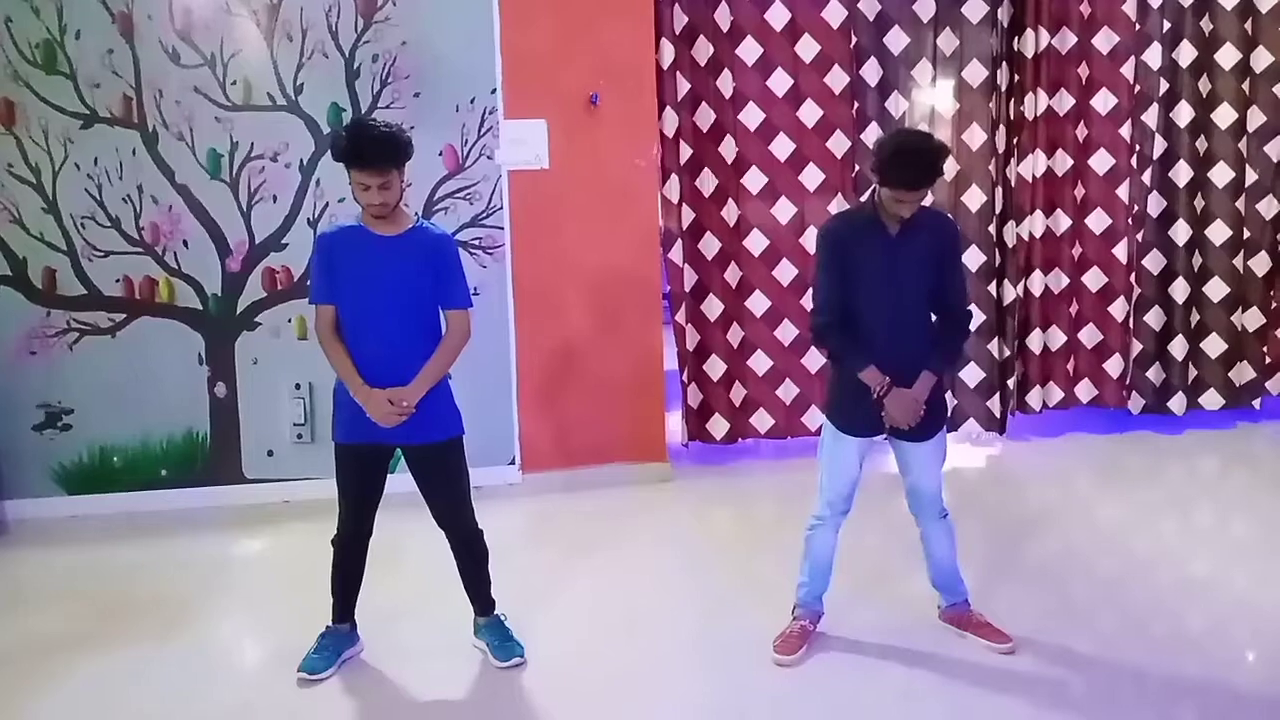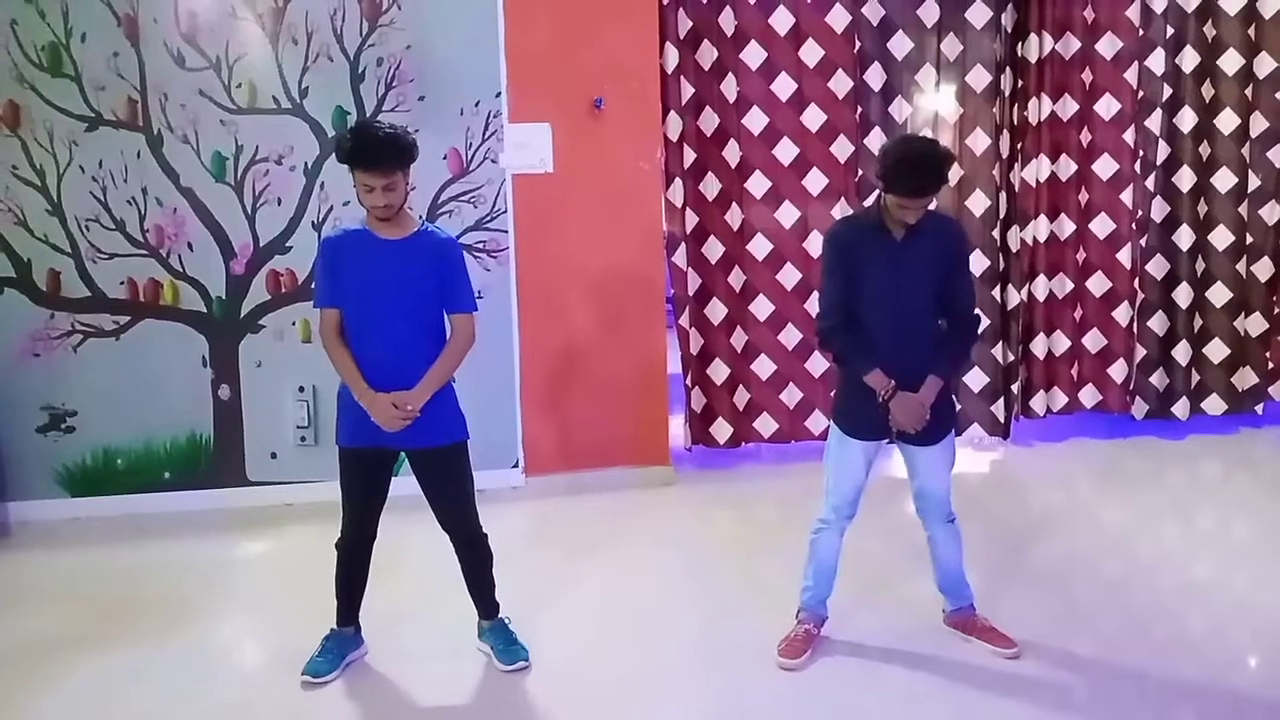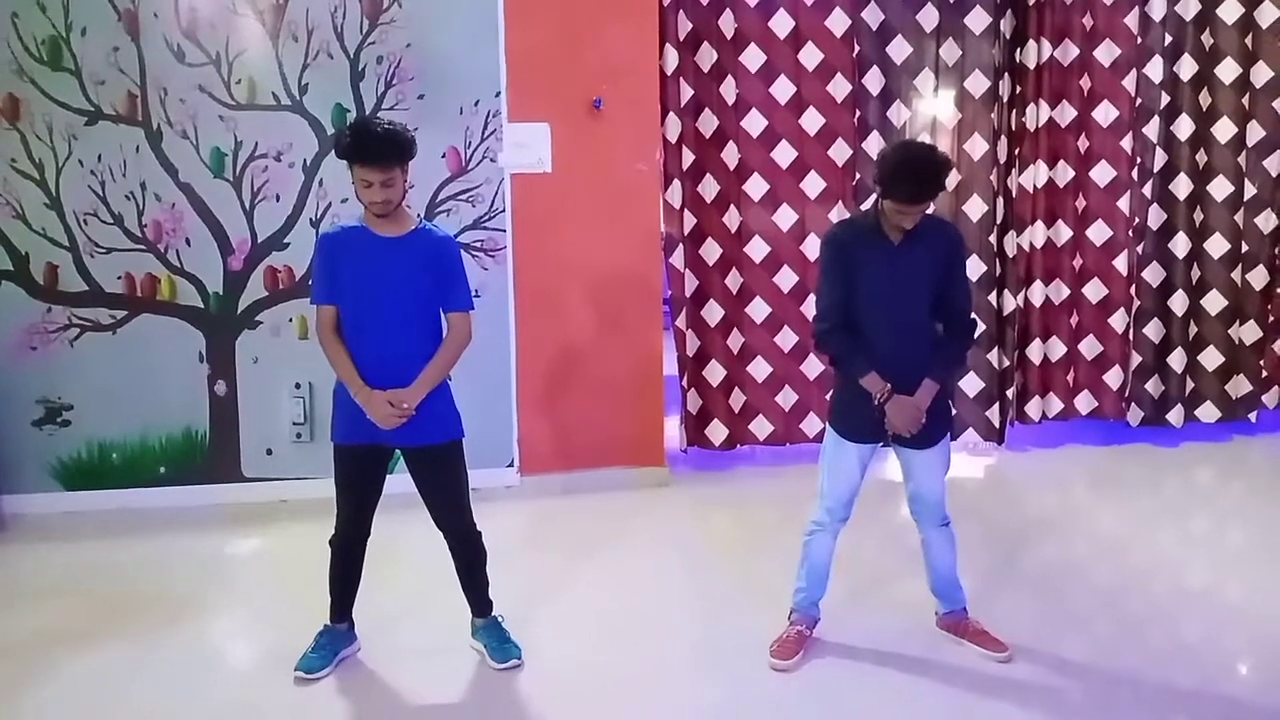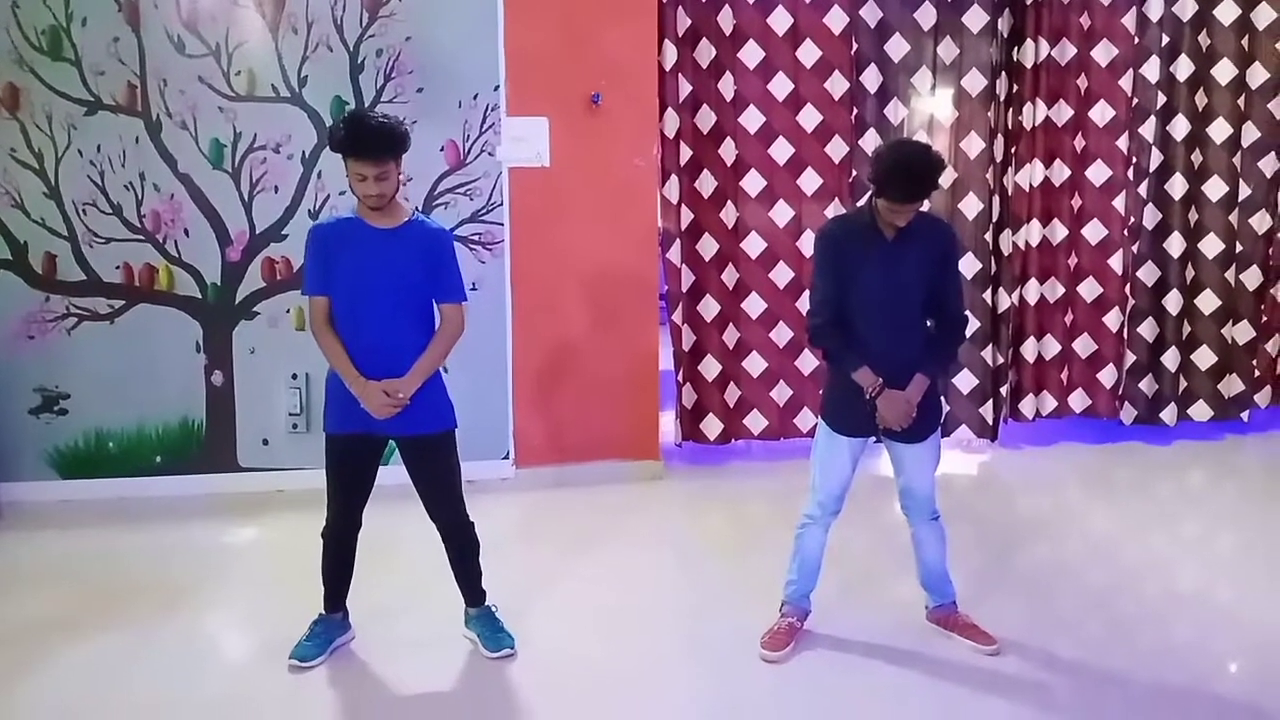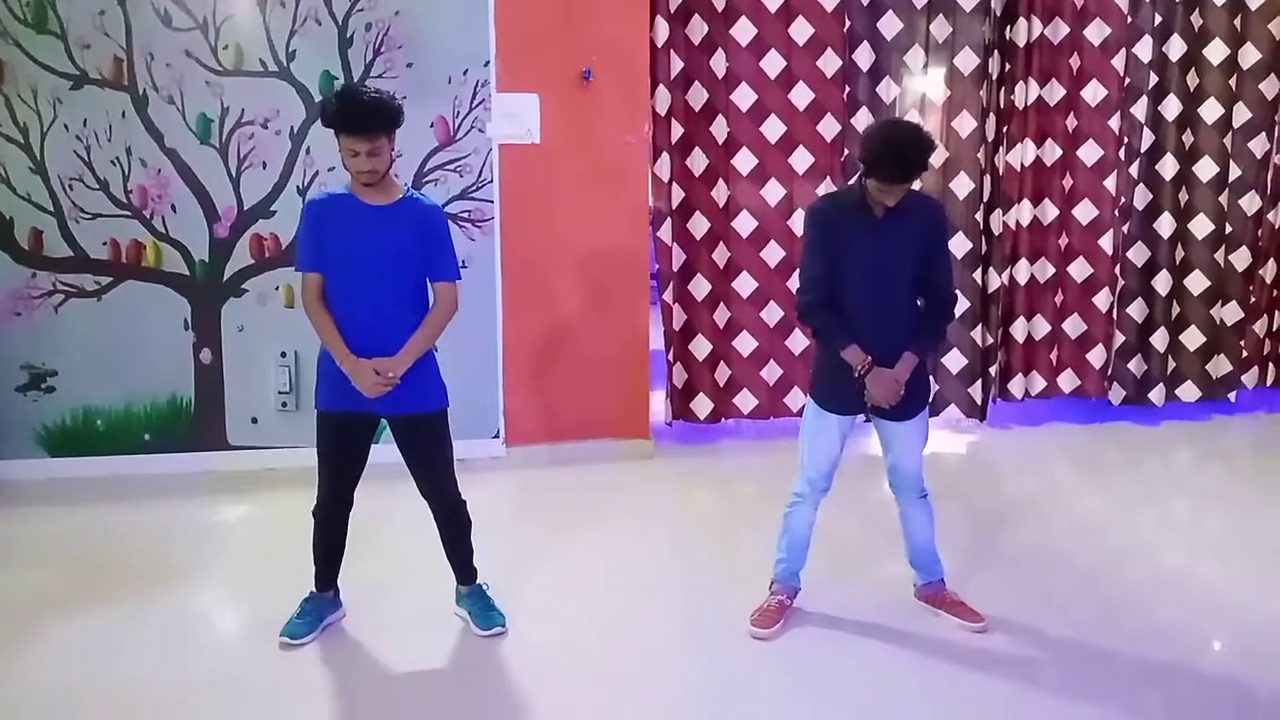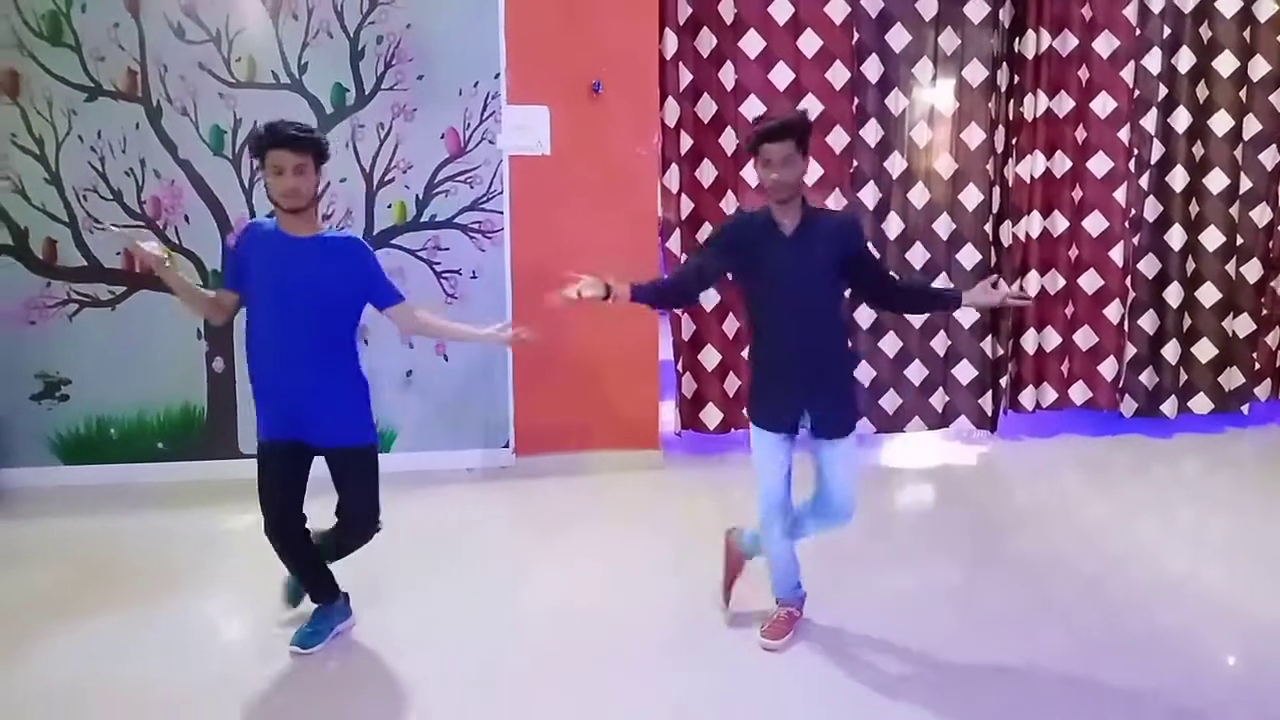
dt=0.7s
person 1, frame 1
left shoulder: (437, 245)
right shoulder: (332, 246)
left elbow: (459, 328)
right elbow: (326, 329)
left wrist: (413, 392)
right wrist: (365, 396)
left hip: (431, 414)
right hip: (357, 417)
left knee: (460, 524)
right knee: (351, 529)
left ankle: (487, 619)
right ankle: (341, 629)
person 1, frame 2
left shoulder: (442, 248)
right shoulder: (336, 250)
left elbow: (464, 332)
right elbow: (330, 332)
left wrist: (417, 396)
right wrist: (371, 400)
left hip: (435, 418)
right hip: (361, 420)
left knee: (464, 528)
right knee: (355, 533)
left ankle: (491, 623)
right ankle: (346, 633)
person 1, frame 3
left shoulder: (440, 246)
right shoulder: (334, 246)
left elbow: (460, 331)
right elbow: (326, 330)
left wrist: (412, 395)
right wrist: (367, 397)
left hip: (431, 415)
right hip: (356, 416)
left knee: (459, 526)
right knee: (349, 530)
left ankle: (485, 622)
right ankle: (339, 629)
person 1, frame 4
left shoulder: (433, 239)
right shoulder: (326, 238)
left elbow: (452, 322)
right elbow: (320, 321)
left wrist: (406, 385)
right wrist: (361, 388)
left hip: (424, 406)
right hip: (349, 407)
left knee: (451, 516)
right knee: (340, 520)
left ankle: (478, 611)
right ankle: (333, 618)
person 1, frame 5
left shoulder: (427, 216)
right shoulder: (320, 214)
left elbow: (447, 302)
right elbow: (312, 298)
left wrist: (398, 365)
right wrist: (352, 366)
left hip: (416, 385)
right hip: (342, 386)
left knee: (443, 494)
right knee: (332, 498)
left ankle: (470, 589)
right ankle: (324, 595)
person 1, frame 6
left shoulder: (351, 251)
right shoulder: (253, 242)
left elbow: (407, 318)
right elbow: (217, 310)
left wrist: (485, 335)
right wrist: (164, 268)
left hip: (346, 416)
right hip: (280, 420)
left knee: (360, 523)
right knee: (280, 523)
left ankle: (314, 557)
right ankle: (330, 602)
person 2, frame 1
left shoulder: (941, 233)
right shoulder: (839, 234)
left elbow: (955, 321)
right elbow: (826, 327)
left wrist: (919, 389)
right wrist: (884, 389)
left hip: (921, 397)
right hip: (854, 397)
left knee: (931, 508)
right knee: (829, 511)
left ankle: (956, 606)
right ankle: (806, 613)
person 2, frame 2
left shoulder: (948, 237)
right shoulder: (845, 238)
left elbow: (963, 326)
right elbow: (832, 331)
left wrist: (925, 394)
right wrist: (890, 393)
left hip: (928, 401)
right hip: (861, 402)
left knee: (938, 512)
right knee: (834, 514)
left ankle: (961, 610)
right ankle: (810, 617)
person 2, frame 3
left shoulder: (946, 241)
right shoulder: (842, 241)
left elbow: (959, 330)
right elbow: (830, 333)
left wrist: (921, 397)
right wrist: (885, 395)
left hip: (924, 404)
right hip: (857, 404)
left knee: (933, 515)
right knee: (828, 517)
left ankle: (953, 613)
right ankle: (802, 618)
person 2, frame 4
left shoulder: (939, 239)
right shoulder: (837, 237)
left elbow: (950, 326)
right elbow: (823, 328)
left wrist: (913, 391)
right wrist: (877, 390)
left hip: (915, 399)
right hip: (849, 398)
left knee: (923, 509)
right knee: (820, 510)
left ankle: (943, 607)
right ankle: (794, 611)
person 2, frame 5
left shoulder: (929, 217)
right shoulder: (826, 215)
left elbow: (941, 305)
right elbow: (812, 306)
left wrist: (901, 369)
right wrist: (865, 368)
left hip: (903, 375)
right hip: (838, 376)
left knee: (911, 487)
right knee: (810, 487)
left ankle: (931, 584)
right ankle: (783, 588)
person 2, frame 6
left shoulder: (841, 230)
right shoulder: (740, 233)
left elbow: (886, 293)
right elbow: (682, 286)
left wrist: (964, 297)
right wrist: (612, 290)
left hip: (832, 391)
right hip: (772, 394)
left knee: (836, 507)
right knee: (774, 508)
left ankle: (744, 543)
right ankle: (788, 601)
